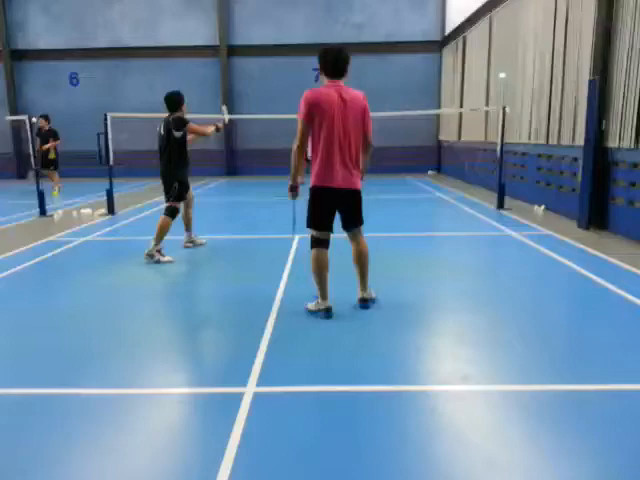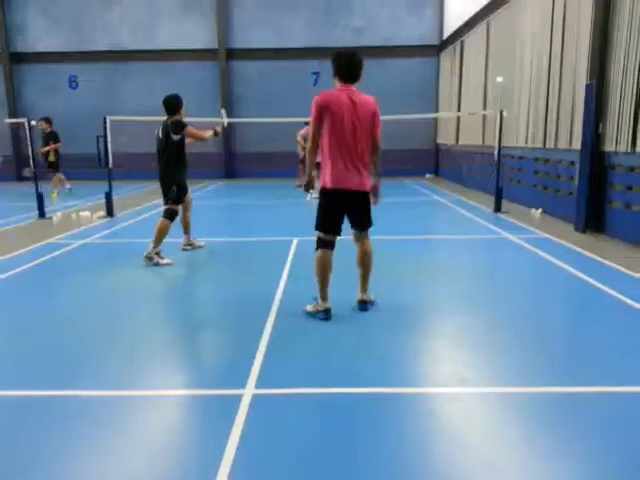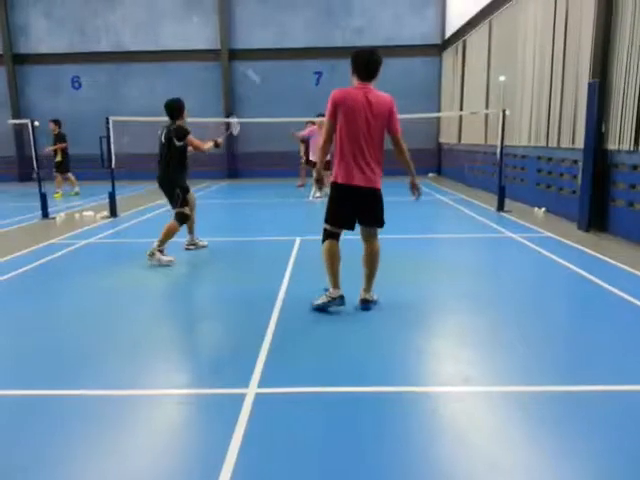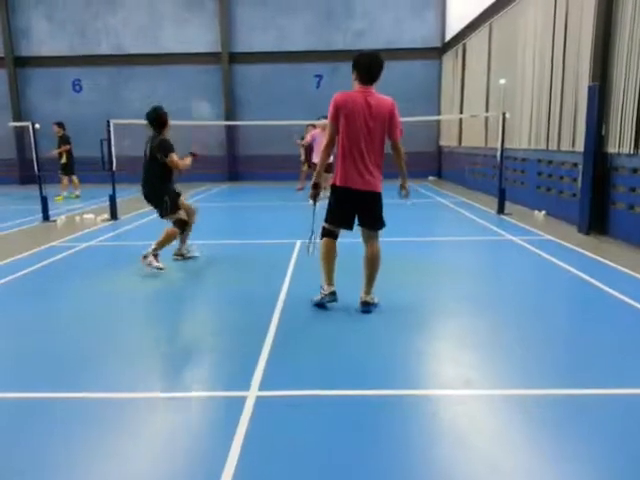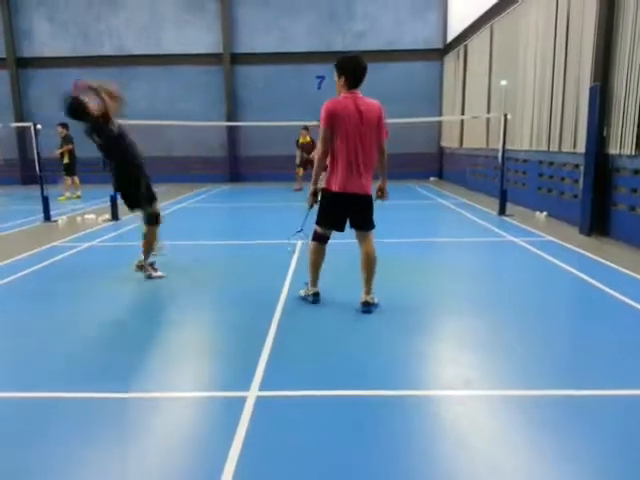
dt=0.3s
person 1, frame 1
left shoulder: (311, 97)
right shoulder: (360, 98)
left elbow: (300, 144)
right elbow: (368, 144)
left wrist: (293, 179)
left hip: (322, 183)
right hip: (351, 183)
left knee: (320, 241)
right knee: (357, 236)
left ankle: (323, 302)
right ankle: (365, 293)
person 1, frame 2
left shoulder: (323, 100)
right shoulder: (370, 103)
left elbow: (313, 146)
right elbow: (376, 148)
left wrist: (308, 175)
right wrist: (376, 179)
left hip: (333, 185)
right hip: (361, 185)
left knee: (325, 243)
right knee: (363, 238)
left ankle: (323, 303)
right ankle: (364, 295)
person 1, frame 3
left shoulder: (338, 97)
right shoulder: (387, 102)
left elbow: (326, 140)
right elbow: (398, 144)
left wrist: (318, 170)
right wrist: (412, 177)
left hip: (343, 181)
right hip: (372, 183)
left knee: (331, 235)
right knee: (370, 237)
left ankle: (334, 291)
right ankle: (366, 294)
person 1, frame 4
left shoulder: (340, 100)
right shoulder: (388, 105)
left elbow: (329, 143)
right elbow: (396, 147)
left wrist: (316, 178)
right wrist: (404, 179)
left hip: (343, 183)
right hip: (372, 186)
left knee: (329, 234)
right knee: (371, 239)
left ankle: (328, 288)
right ankle: (367, 296)
person 1, frame 5
left shoulder: (331, 107)
right shoulder: (376, 108)
left elbow: (323, 152)
right elbow: (381, 150)
left wrist: (313, 186)
right wrist: (383, 182)
left hip: (336, 187)
right hip: (363, 188)
left knee: (320, 237)
right knee: (366, 240)
left ankle: (313, 289)
right ankle: (368, 296)
person 2, frame 1
left shoulder: (168, 122)
right shoulder: (177, 120)
right elbow: (204, 132)
left wrist: (193, 135)
right wrist: (216, 127)
left hip: (176, 172)
right hip: (174, 173)
left knee: (189, 199)
right knee: (172, 209)
left ankle: (189, 238)
right ankle: (153, 250)
person 2, frame 2
left shoulder: (166, 125)
right shoulder: (176, 124)
right elbow: (202, 136)
left wrist: (191, 139)
right wrist: (214, 131)
left hip: (175, 175)
right hip: (172, 176)
left knee: (187, 202)
right knee: (171, 212)
left ankle: (188, 240)
right ankle: (152, 253)
person 2, frame 3
left shoulder: (169, 129)
right shoulder: (179, 130)
right elbow: (201, 148)
left wrist: (190, 145)
right wrist: (215, 143)
left hip: (174, 178)
right hip: (171, 180)
left knee: (191, 203)
right knee: (183, 215)
left ankle: (192, 240)
right ankle: (156, 250)
person 2, frame 4
left shoulder: (154, 139)
right shoulder: (163, 143)
right elbow: (179, 167)
right wrist: (191, 157)
left hip: (163, 187)
right hip: (157, 190)
left knee: (190, 211)
right knee: (181, 222)
left ankle: (182, 249)
right ankle: (151, 253)
person 2, frame 5
left shoulder: (93, 127)
right shoulder: (102, 123)
right elbow: (117, 99)
right wrist: (96, 88)
left hip: (122, 178)
right hip: (133, 176)
left knee: (150, 214)
right knee: (153, 217)
right ankle: (146, 263)
